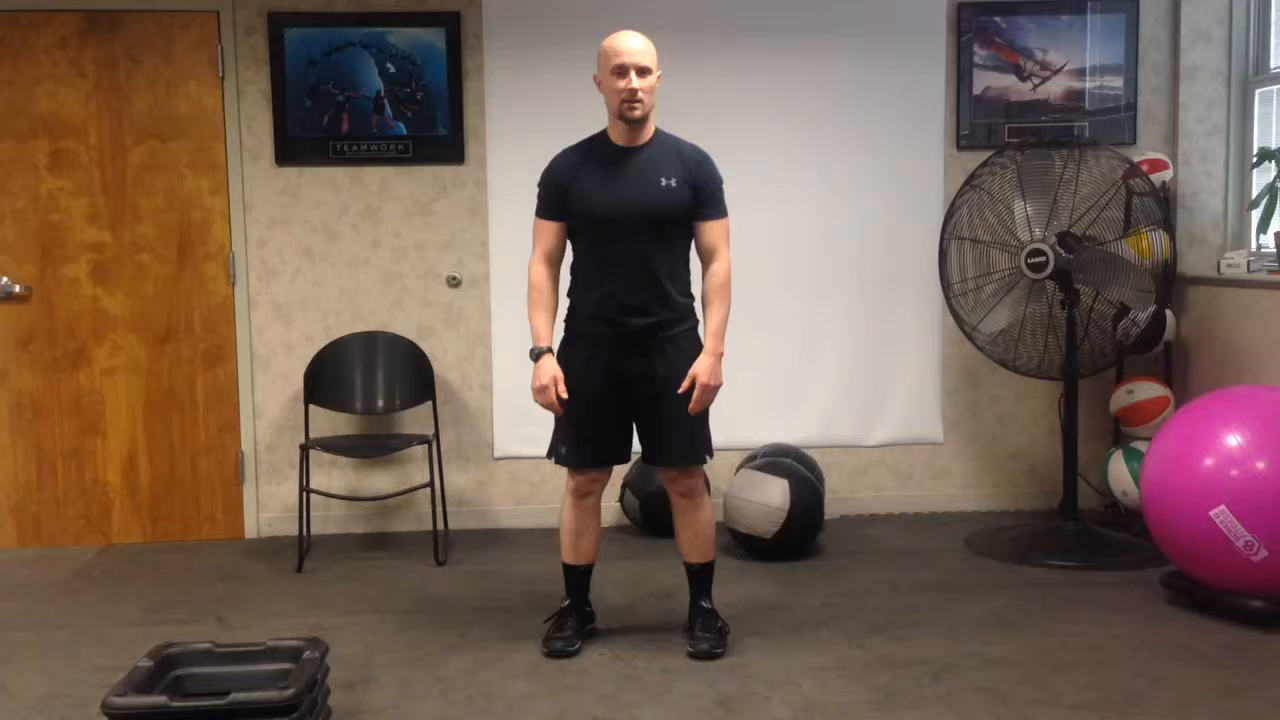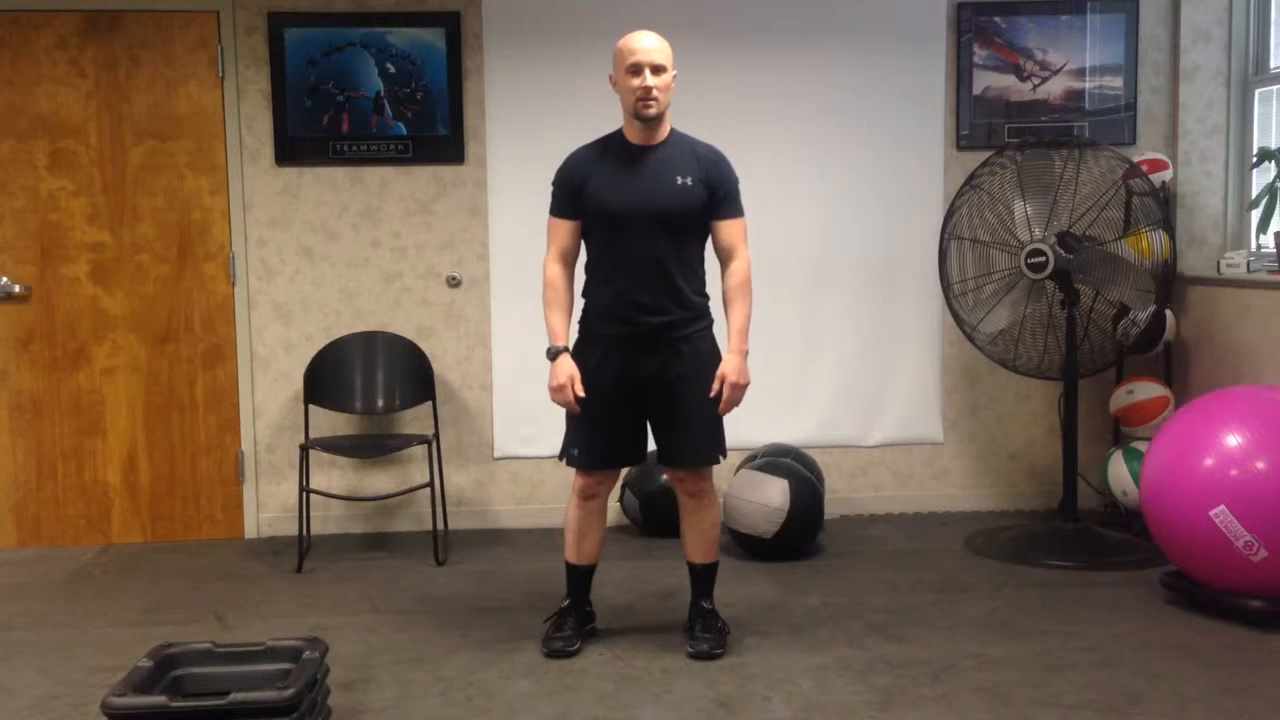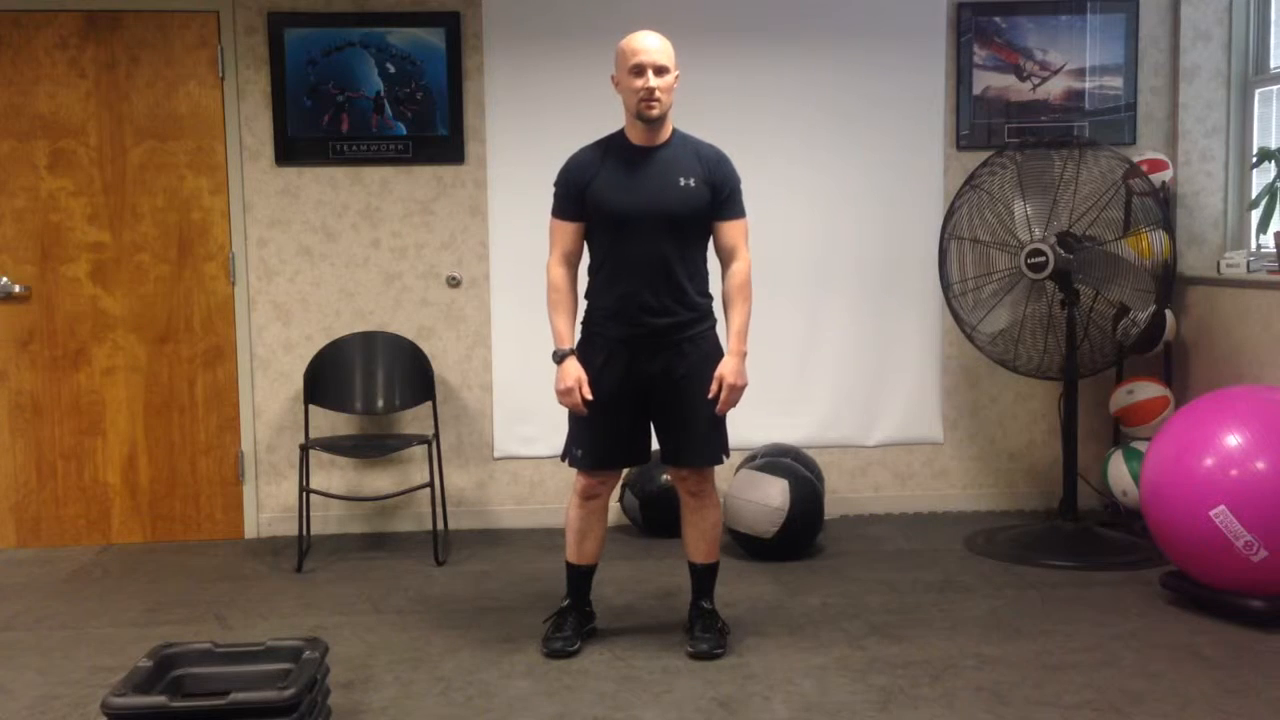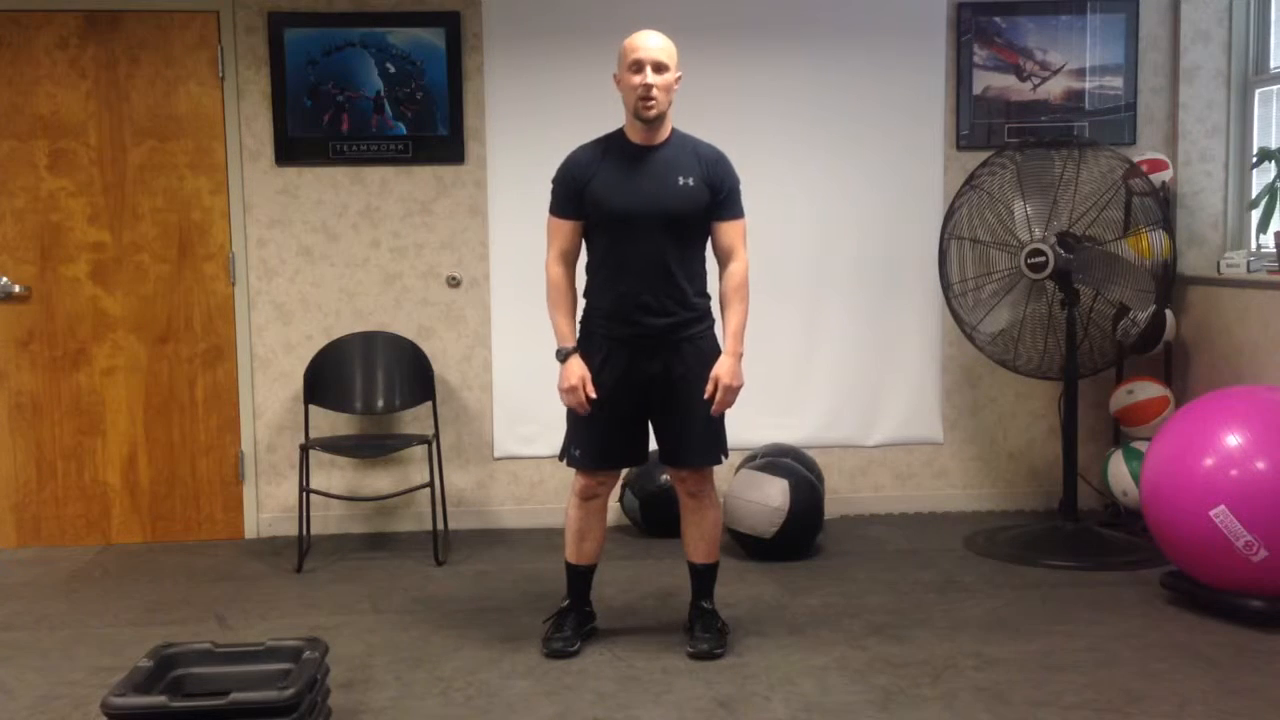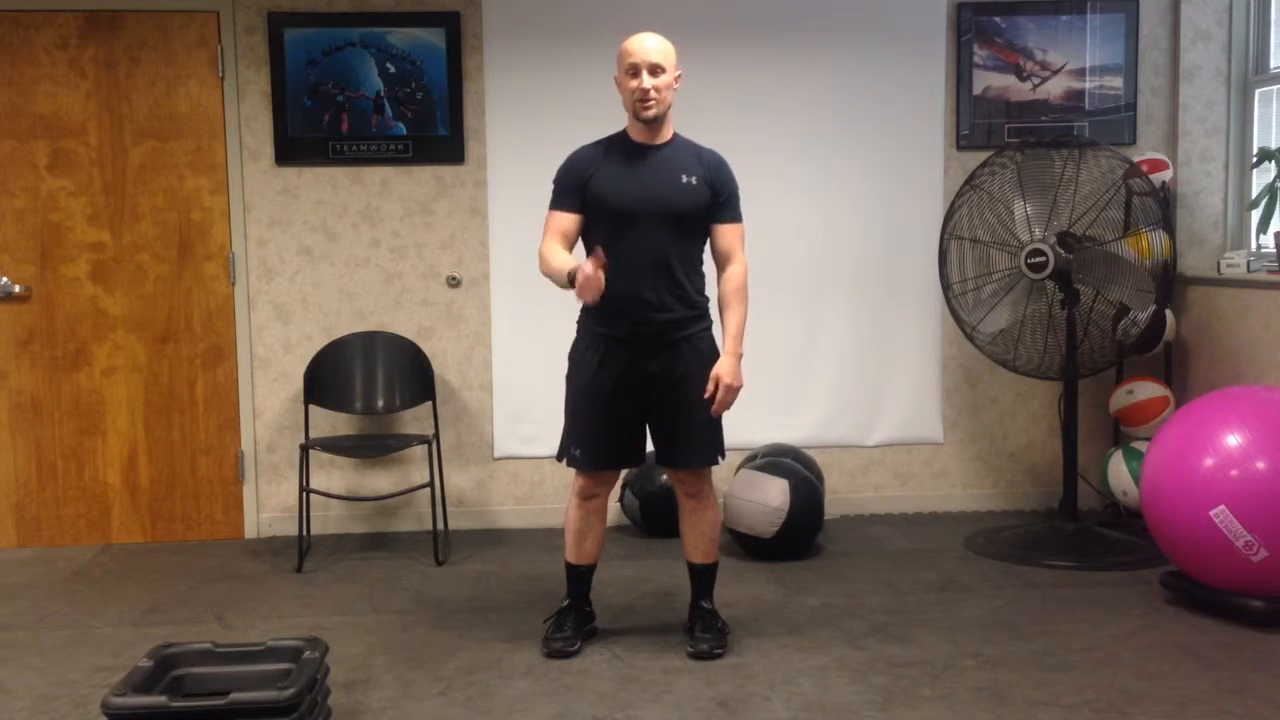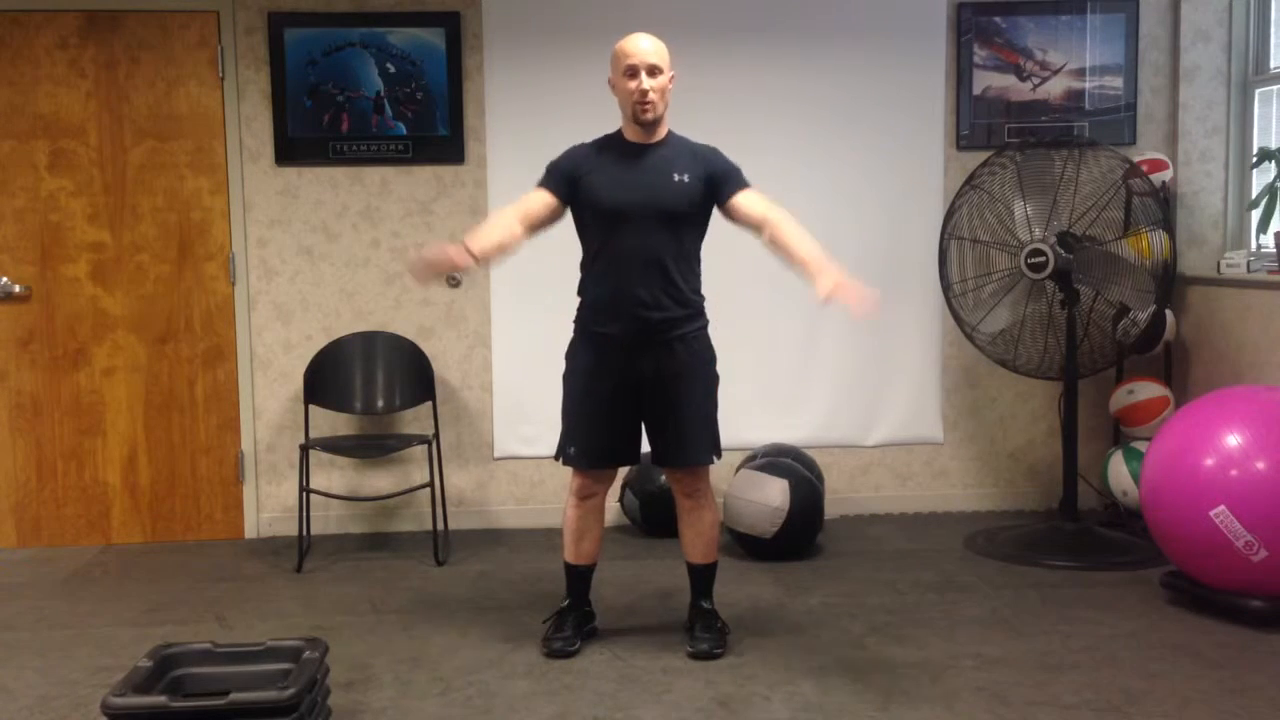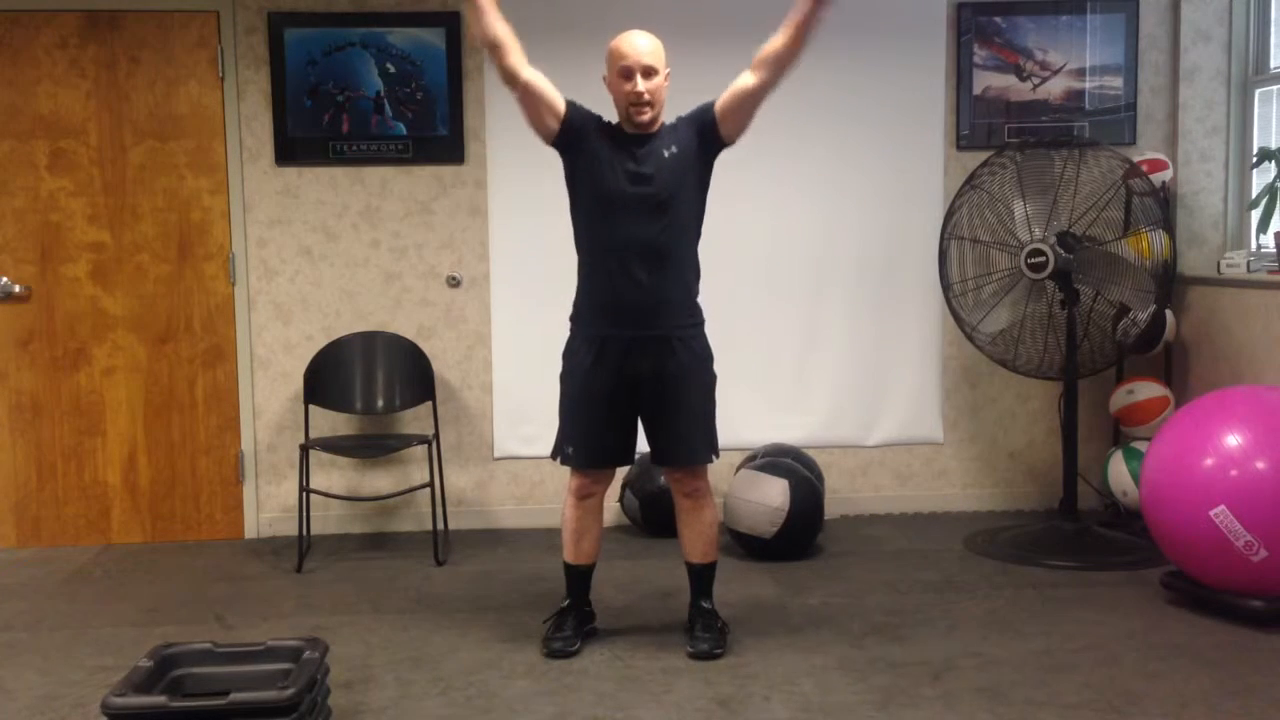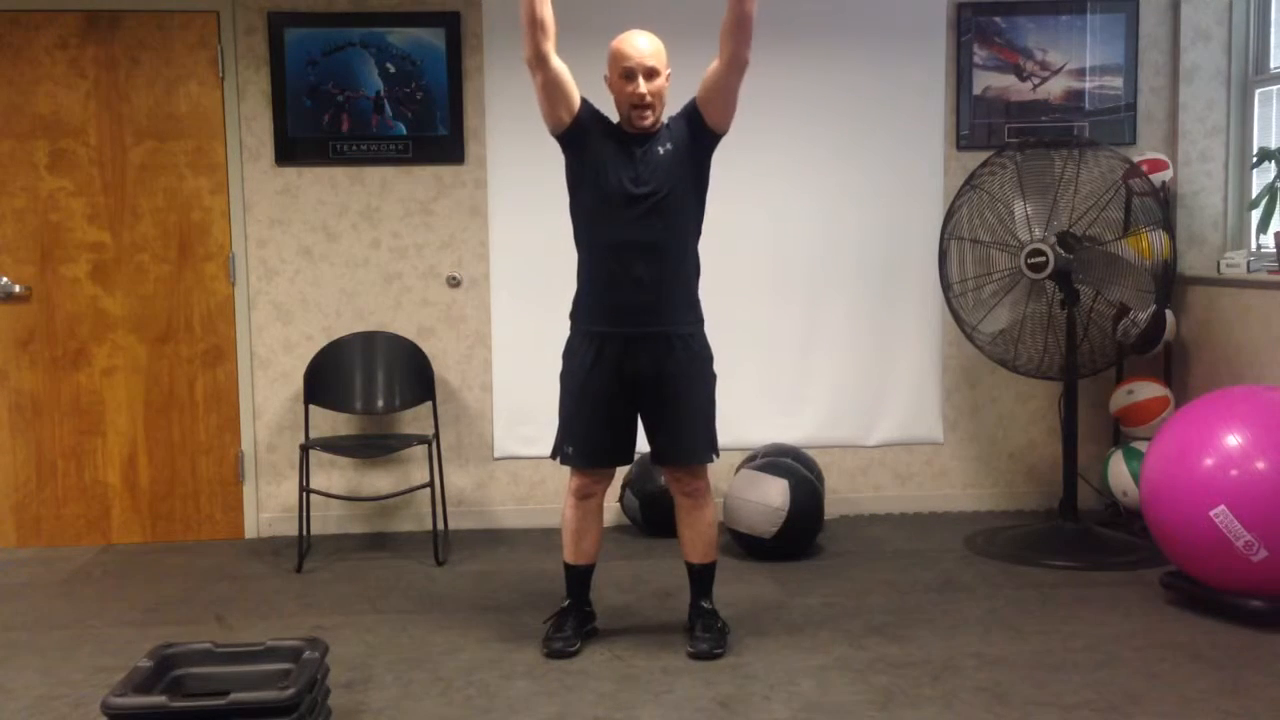
dt=0.5s
person 1, frame 1
left shoulder: (691, 164)
right shoulder: (567, 169)
left elbow: (716, 261)
right elbow: (544, 263)
left wrist: (711, 350)
right wrist: (543, 352)
left hip: (672, 348)
right hip: (590, 350)
left knee: (686, 480)
right knee: (584, 481)
left ankle: (702, 607)
right ankle: (576, 607)
person 1, frame 2
left shoulder: (706, 164)
right shoulder: (582, 167)
left elbow: (735, 259)
right elbow: (559, 262)
left wrist: (737, 349)
right wrist: (559, 351)
left hip: (686, 347)
right hip: (604, 349)
left knee: (694, 480)
right knee: (590, 482)
left ankle: (702, 608)
right ankle: (576, 607)
person 1, frame 3
left shoulder: (709, 165)
right shoulder: (585, 168)
left elbow: (736, 261)
right elbow: (562, 264)
left wrist: (735, 351)
right wrist: (565, 353)
left hip: (690, 348)
right hip: (608, 350)
left knee: (696, 480)
right knee: (592, 482)
left ankle: (703, 608)
right ankle: (575, 608)
person 1, frame 4
left shoulder: (708, 164)
right shoulder: (584, 166)
left elbow: (734, 261)
right elbow: (560, 262)
left wrist: (731, 352)
right wrist: (568, 352)
left hip: (688, 348)
right hip: (608, 349)
left knee: (695, 481)
right knee: (591, 482)
left ankle: (703, 608)
right ankle: (576, 608)
person 1, frame 5
left shoulder: (708, 168)
right shoulder: (586, 164)
left elbow: (732, 264)
right elbow: (550, 247)
left wrist: (731, 352)
right wrist: (574, 273)
left hip: (686, 349)
right hip: (604, 348)
left knee: (694, 481)
right knee: (590, 482)
left ankle: (703, 609)
right ankle: (576, 608)
person 1, frame 6
left shoulder: (702, 162)
right shoulder: (581, 164)
left elbow: (766, 219)
right elbow: (520, 217)
left wrist: (820, 268)
right wrist: (467, 250)
left hip: (682, 347)
right hip: (599, 348)
left knee: (692, 480)
right knee: (587, 481)
left ankle: (702, 607)
right ankle: (575, 607)
person 1, frame 7
left shoulder: (695, 139)
right shoulder: (579, 138)
left elbow: (762, 73)
right elbow: (515, 69)
left hip: (677, 343)
right hip: (596, 344)
left knee: (691, 481)
right knee: (586, 482)
left ankle: (702, 609)
right ankle: (575, 608)
person 1, frame 8
left shoulder: (692, 136)
right shoulder: (584, 136)
left elbow: (735, 56)
right elbow: (540, 55)
left hip: (677, 342)
right hip: (597, 342)
left knee: (691, 480)
right knee: (586, 481)
left ankle: (703, 608)
right ankle: (576, 608)
